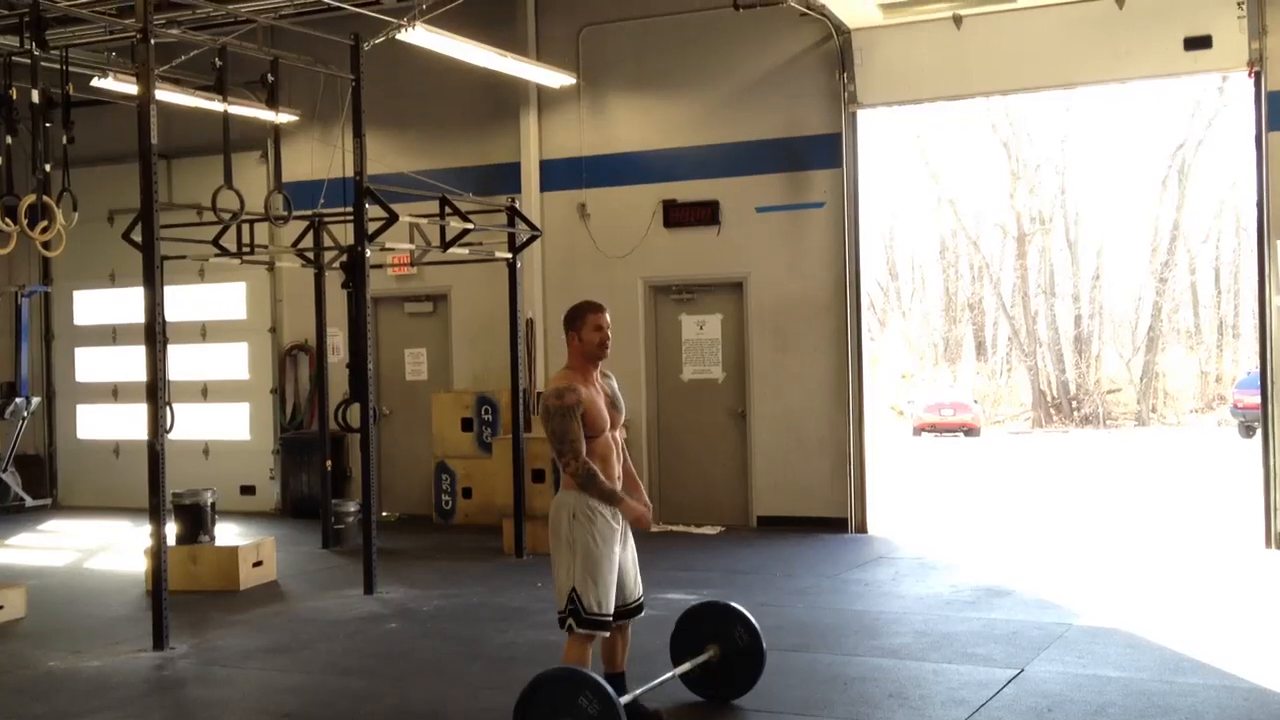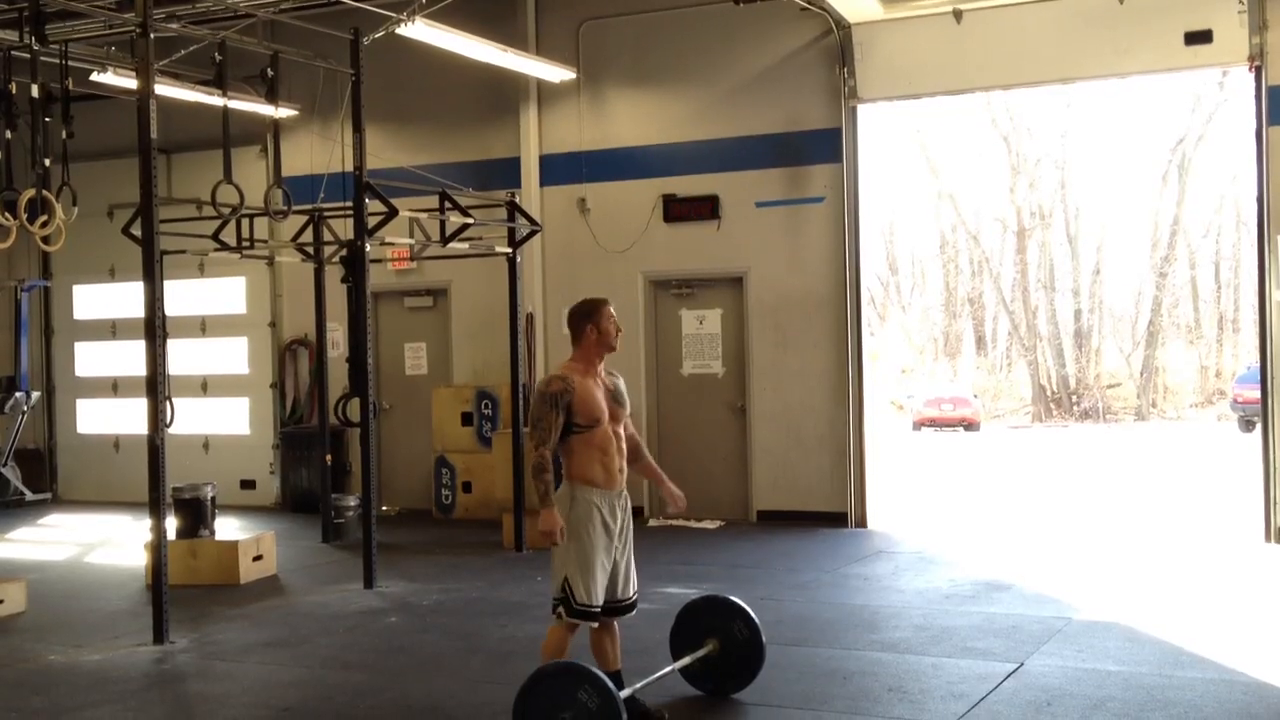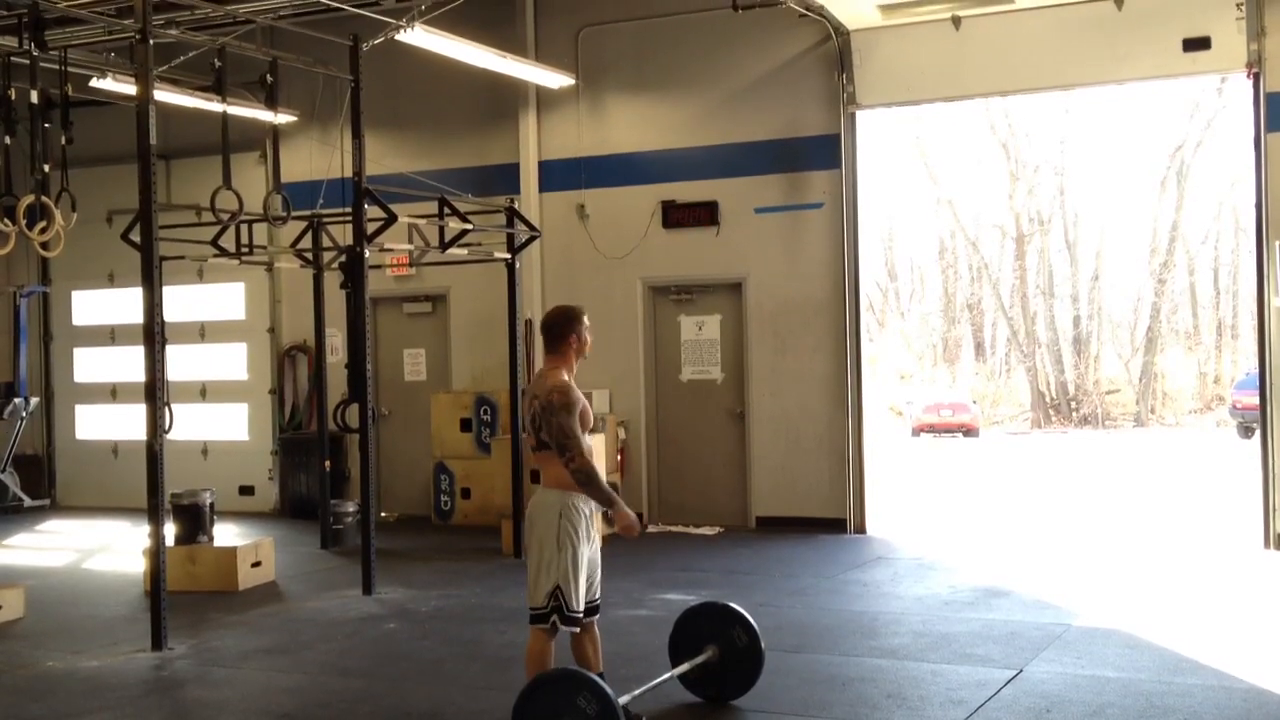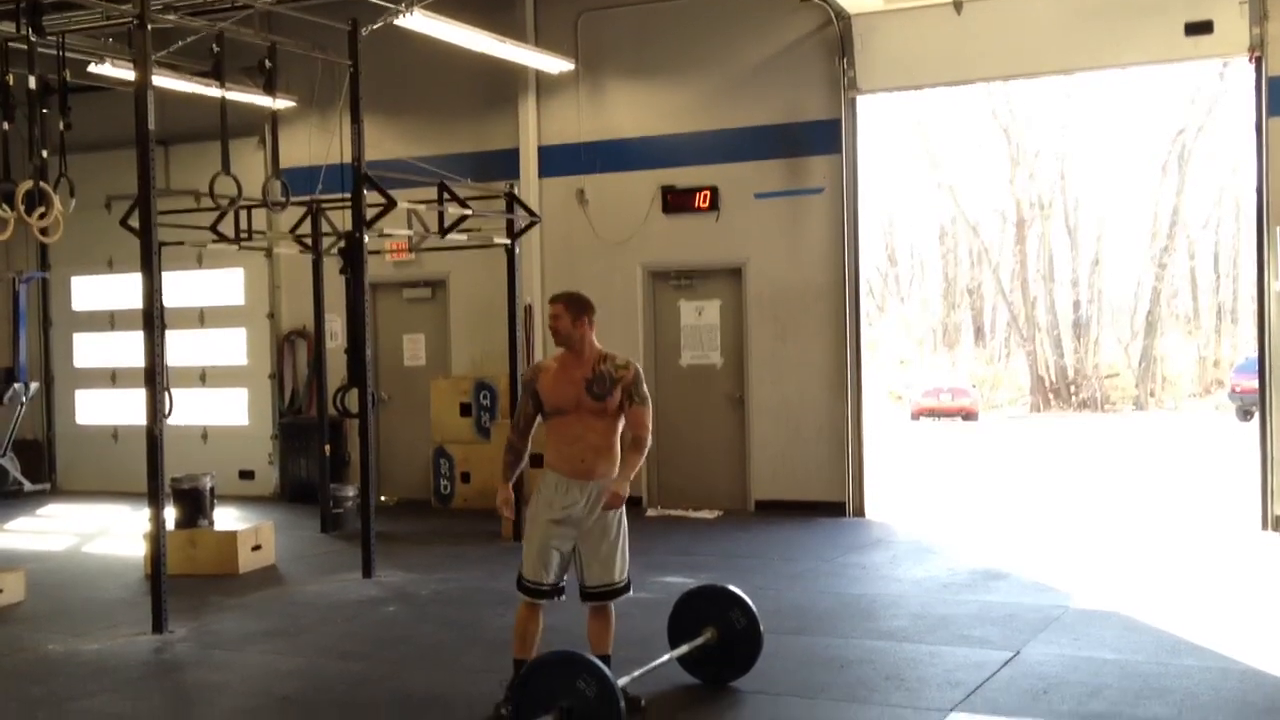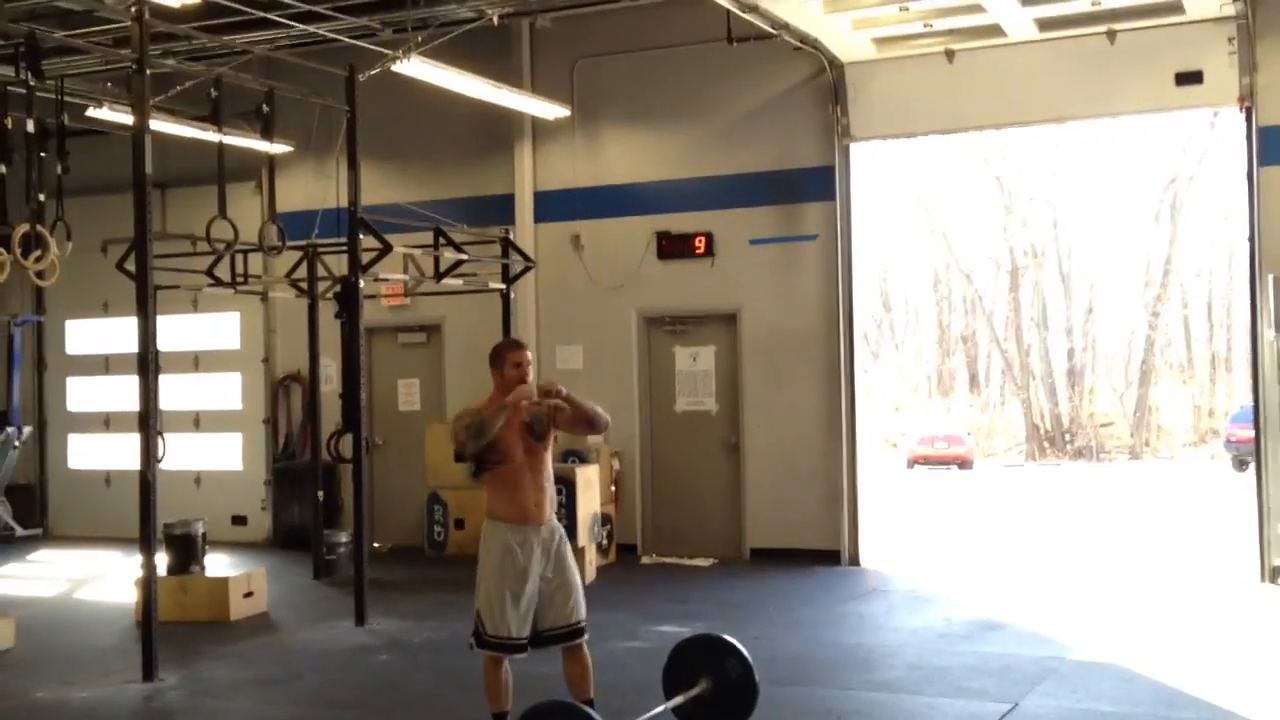
dt=1s
person 1, frame 1
left shoulder: (607, 380)
right shoulder: (564, 392)
right elbow: (575, 462)
left wrist: (637, 490)
right wrist: (624, 503)
left hip: (613, 510)
right hip: (583, 512)
left knee: (625, 611)
right knee: (587, 624)
person 1, frame 2
left shoulder: (614, 381)
right shoulder: (559, 385)
right elbow: (541, 451)
left wrist: (663, 483)
right wrist: (547, 508)
left hip: (619, 503)
right hip: (584, 503)
left knee: (610, 610)
right knee: (573, 612)
person 1, frame 3
left shoulder: (546, 384)
right shoulder: (560, 390)
right elbow: (576, 461)
right wrist: (617, 507)
left hip: (576, 507)
right hip: (562, 508)
left knee: (585, 614)
right knee: (550, 619)
person 1, frame 4
left shoulder: (624, 372)
right shoulder: (539, 374)
left elbow: (640, 435)
right elbow: (520, 433)
left wrist: (624, 480)
right wrist: (506, 483)
left hip: (603, 493)
right hip: (554, 491)
left knee: (602, 596)
right knee: (534, 593)
right ankle: (518, 684)
person 1, frame 5
left shoulder: (546, 410)
right shoulder: (474, 417)
left elbow: (601, 423)
right elbow: (464, 444)
left wrist: (566, 397)
right wrist: (508, 404)
left hip: (551, 535)
right hip: (505, 539)
left knee: (574, 639)
right knee: (498, 646)
